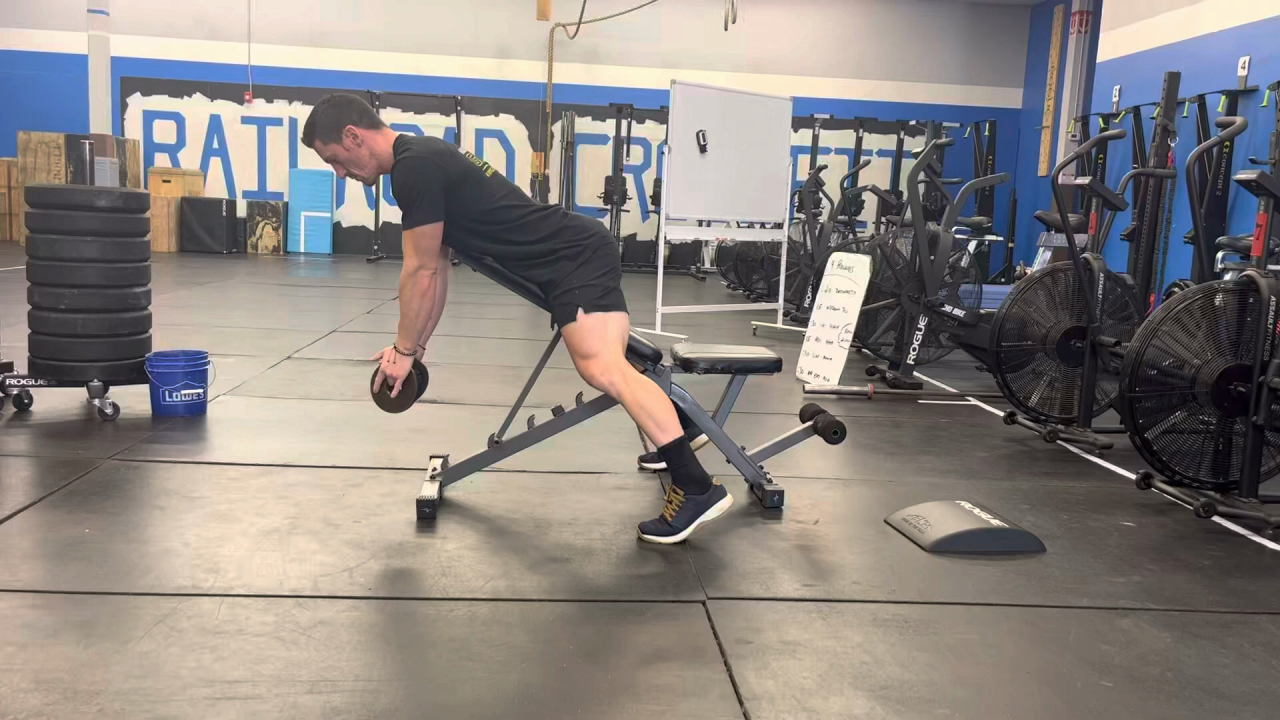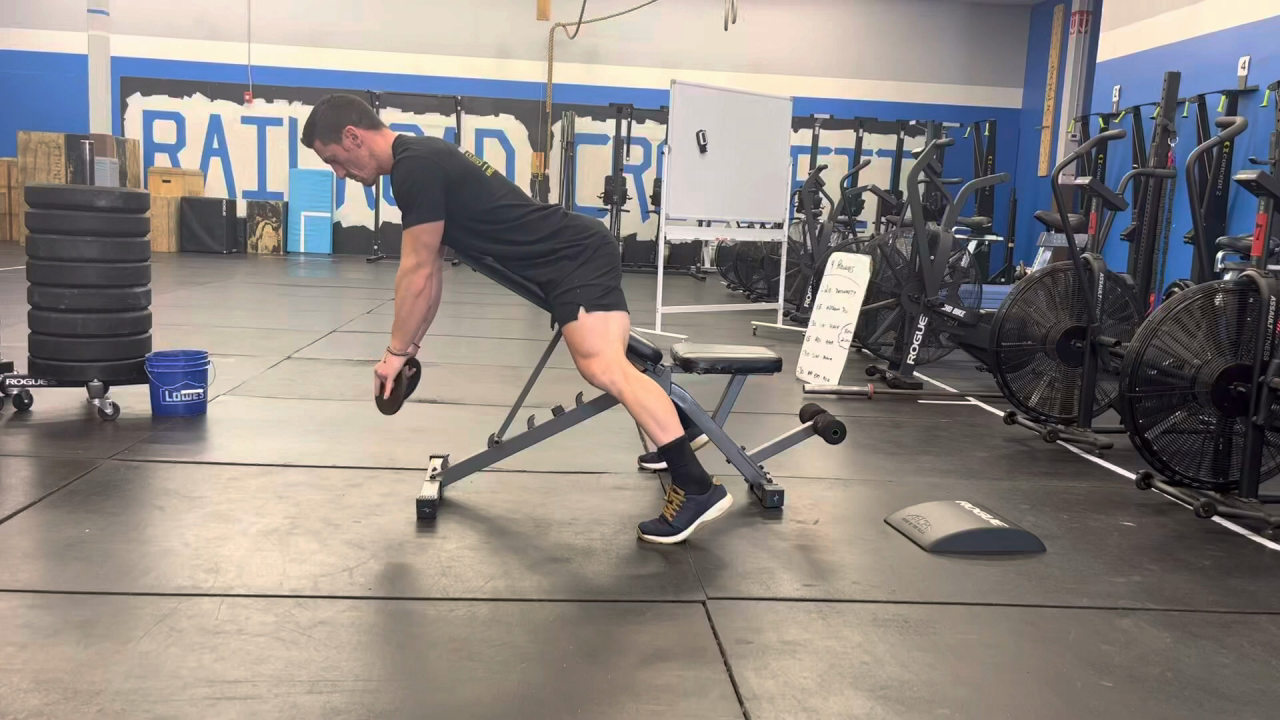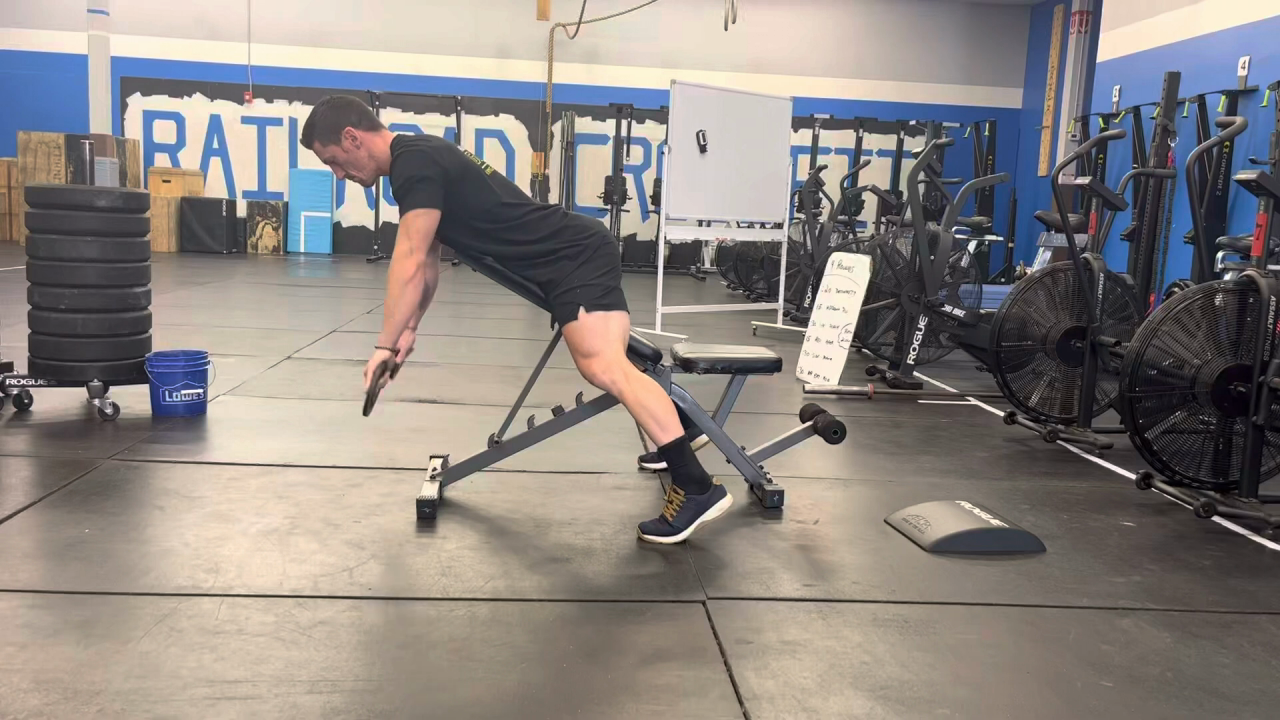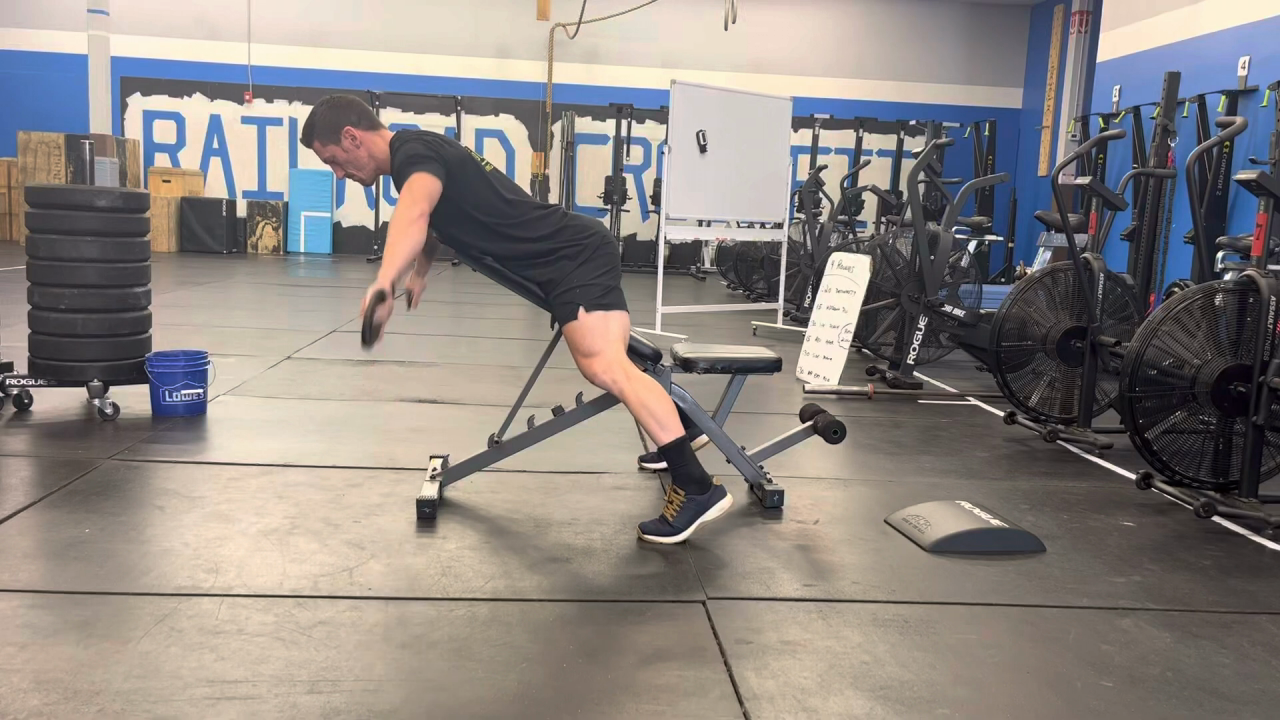
dt=0.2s
person 1, frame 1
left shoulder: (415, 168)
right shoulder: (421, 159)
left elbow: (420, 273)
right elbow: (434, 267)
left wrist: (403, 350)
right wrist: (416, 345)
left hip: (576, 257)
right hip: (573, 253)
left knee: (601, 368)
right knee: (607, 360)
left ankle: (696, 487)
right ankle: (680, 426)
person 1, frame 2
left shoulder: (415, 167)
right shoulder: (420, 159)
left elbow: (416, 273)
right elbow: (430, 267)
left wrist: (397, 350)
right wrist: (413, 342)
left hip: (576, 256)
right hip: (574, 252)
left knee: (602, 367)
right knee: (607, 358)
left ankle: (696, 486)
right ankle: (680, 424)
person 1, frame 3
left shoulder: (413, 162)
right shoulder: (418, 158)
left elbow: (410, 261)
right elbow: (428, 256)
left wrist: (386, 342)
right wrist: (410, 327)
left hip: (576, 257)
right hip: (571, 253)
left knee: (602, 367)
right knee: (608, 359)
left ankle: (697, 486)
right ankle: (680, 426)
person 1, frame 4
left shoulder: (413, 151)
right shoulder: (416, 156)
left elbow: (411, 215)
right elbow: (430, 219)
left wrist: (384, 282)
right wrist: (420, 273)
left hip: (575, 255)
right hip: (571, 252)
left knee: (603, 366)
right knee: (608, 356)
left ankle: (697, 486)
right ankle: (681, 426)
